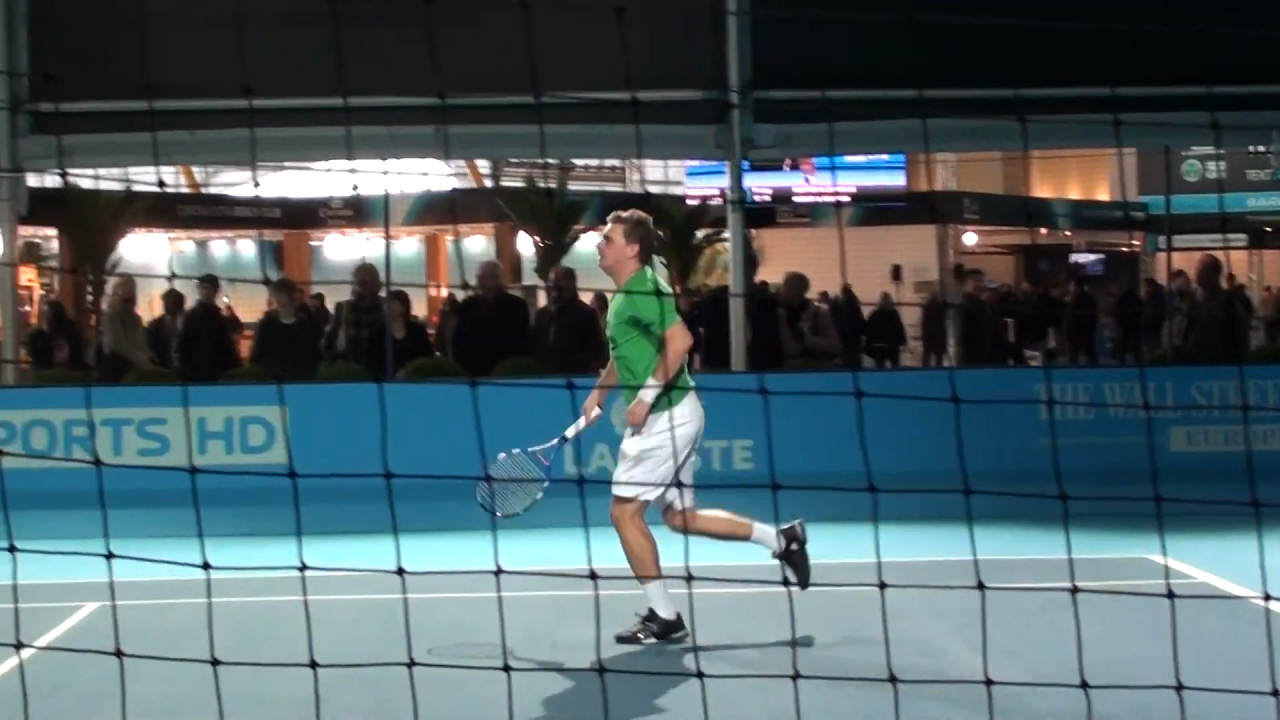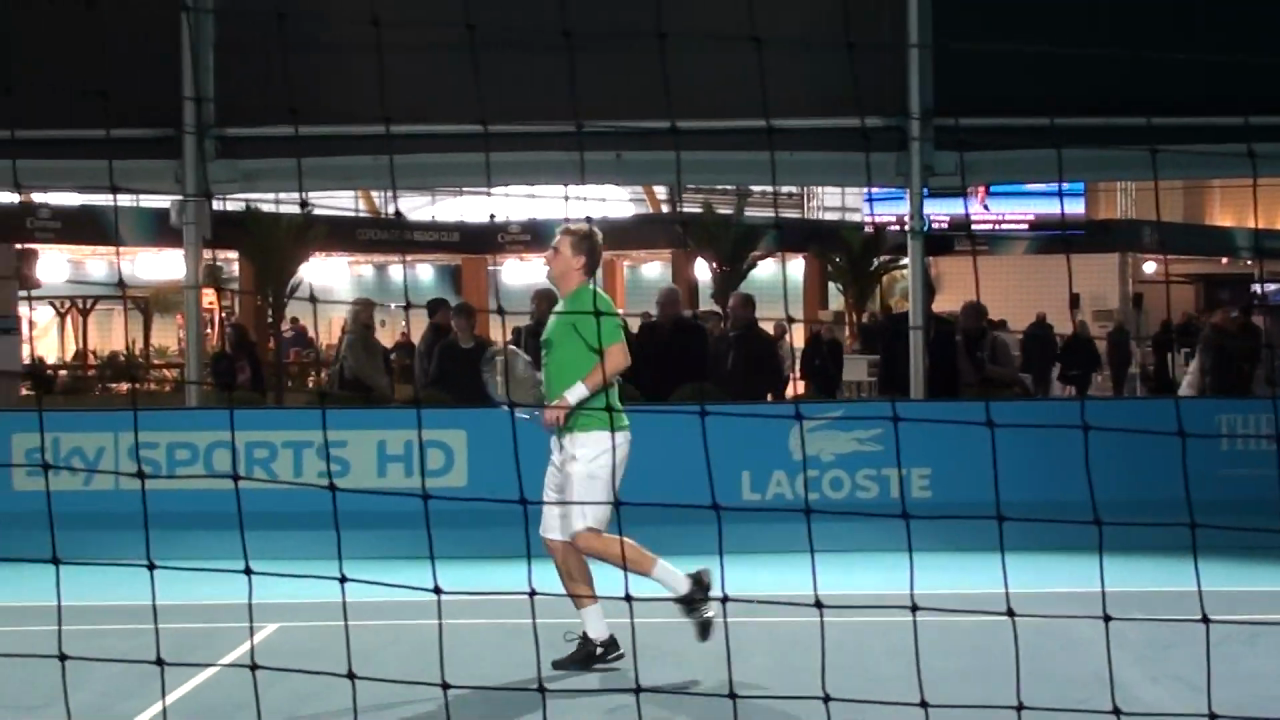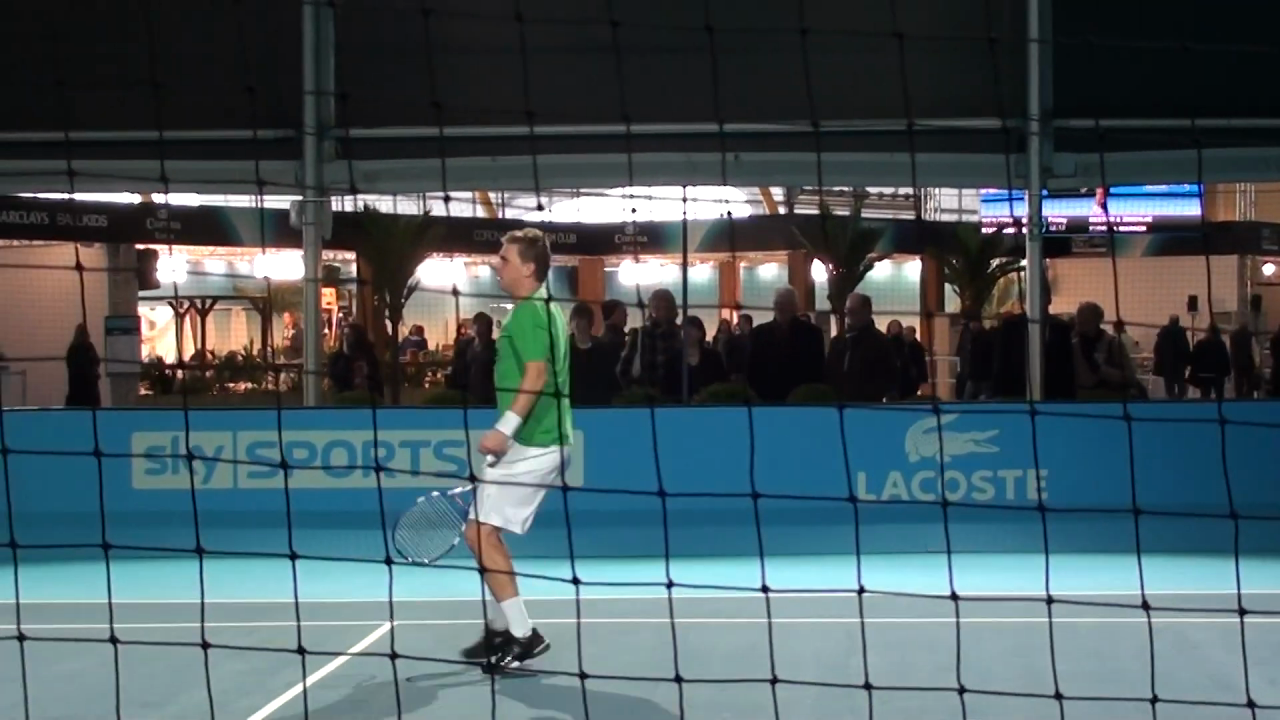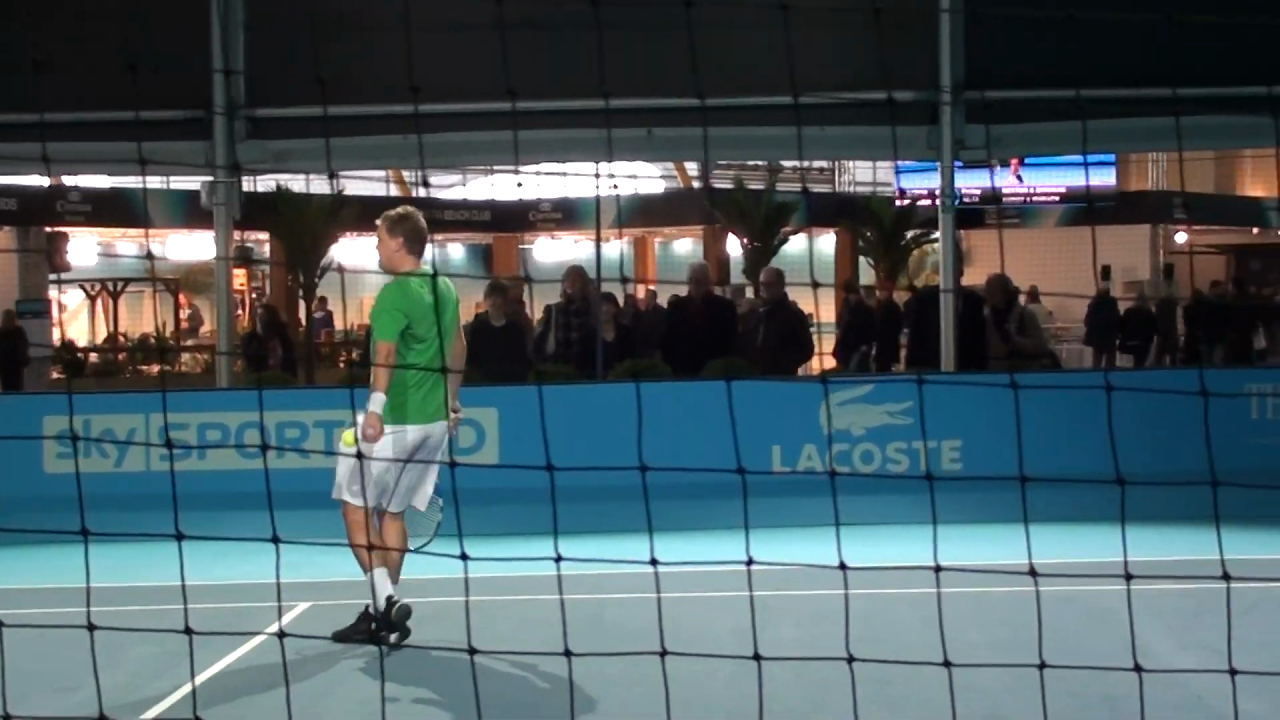
dt=0.5s
person 1, frame 1
left shoulder: (645, 289)
right shoulder: (623, 294)
left elbow: (680, 341)
left wrist: (647, 395)
right wrist: (598, 390)
left hip: (667, 415)
right hip: (658, 416)
left knee: (624, 511)
right knee: (681, 518)
left ankle: (664, 616)
right ankle: (781, 540)
person 1, frame 2
left shoulder: (588, 301)
right shoulder: (563, 310)
left elbow: (618, 358)
left wrist: (569, 398)
left hip: (593, 436)
right hip: (571, 439)
left knee: (587, 538)
right knee: (557, 542)
left ankle: (686, 587)
right ankle: (599, 639)
person 1, frame 3
left shoulder: (529, 312)
right shoulder: (542, 309)
left elbow: (535, 377)
left wrist: (503, 429)
right wrist: (505, 430)
left hip: (534, 445)
right hip: (544, 442)
left knee: (481, 532)
right knee: (488, 531)
left ankle: (523, 636)
right ankle: (501, 629)
person 1, frame 4
left shoulder: (393, 293)
right shoulder: (445, 288)
left elbow: (385, 357)
right elbow: (457, 352)
left wrist: (372, 411)
right wrist: (450, 399)
left hip: (395, 422)
right hip: (434, 421)
left knee: (356, 512)
right knee: (393, 515)
left ankle: (389, 605)
right ankle: (383, 612)
